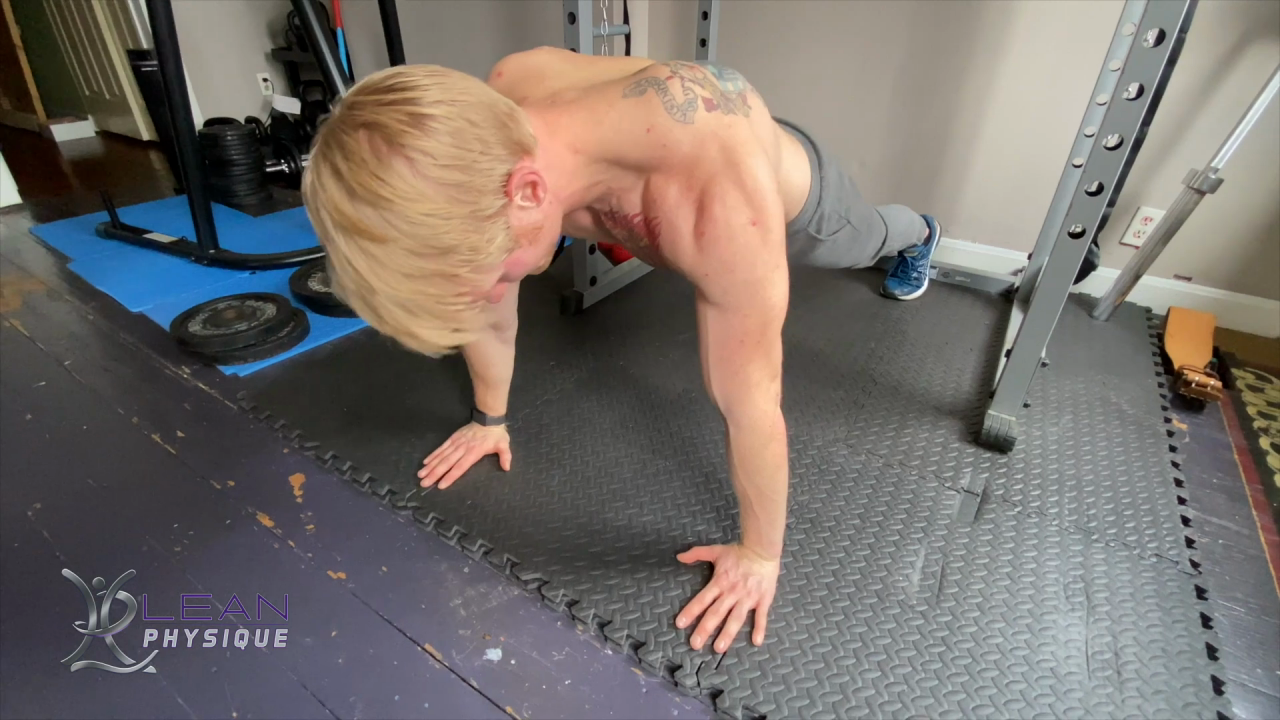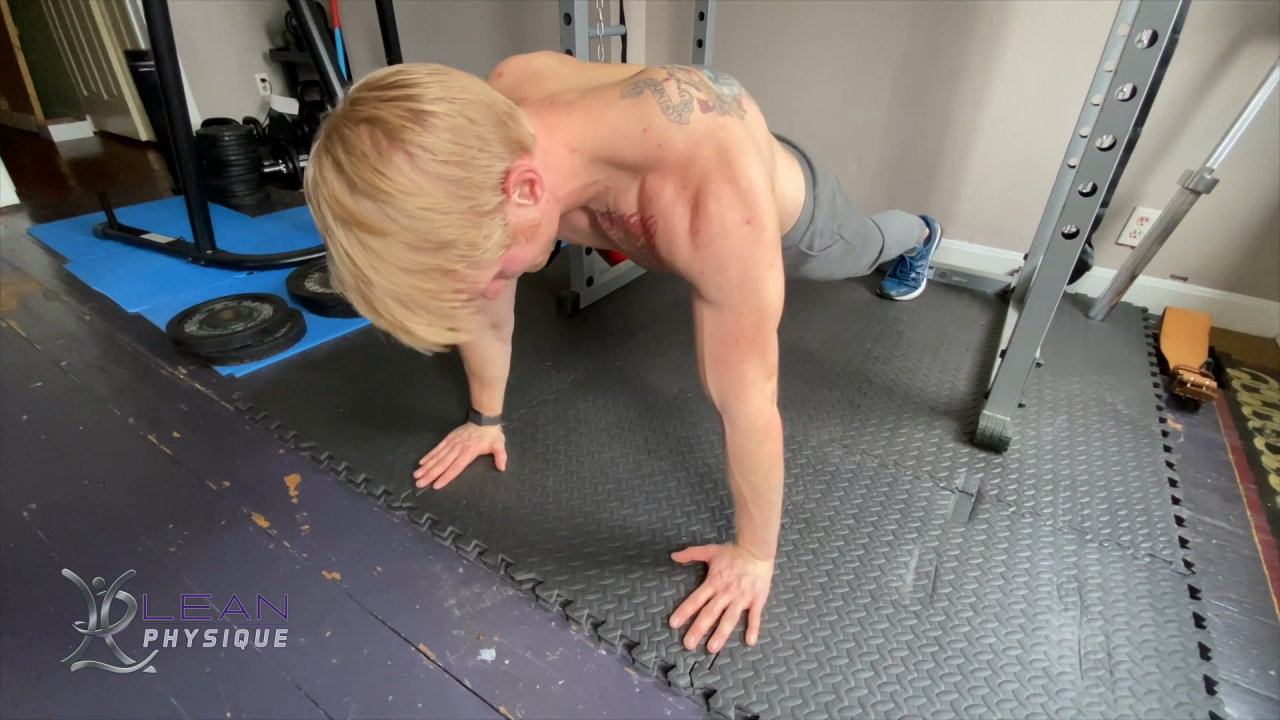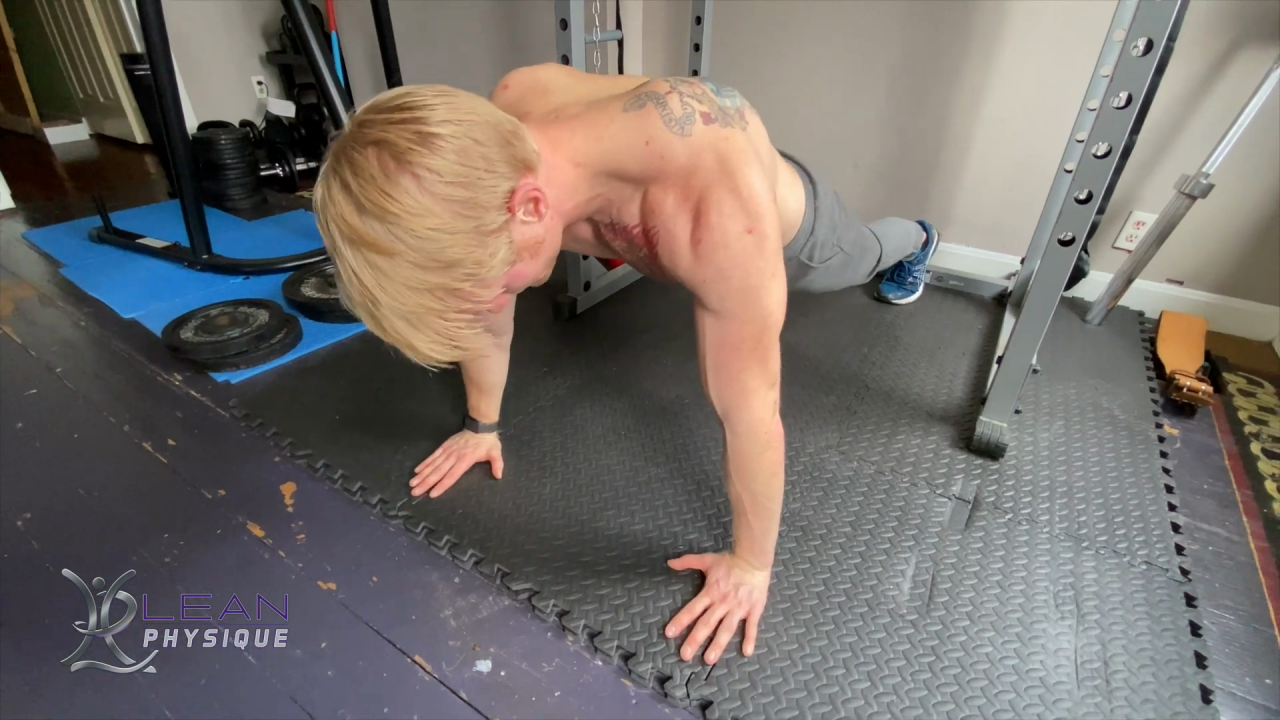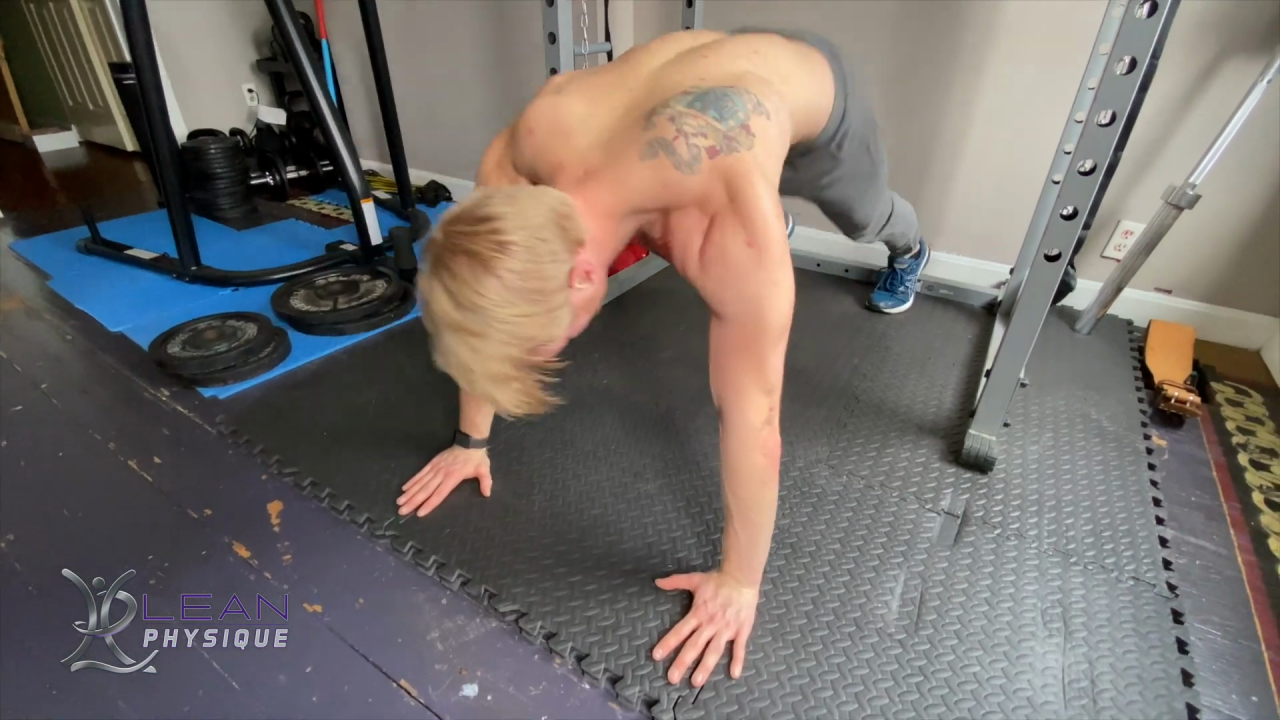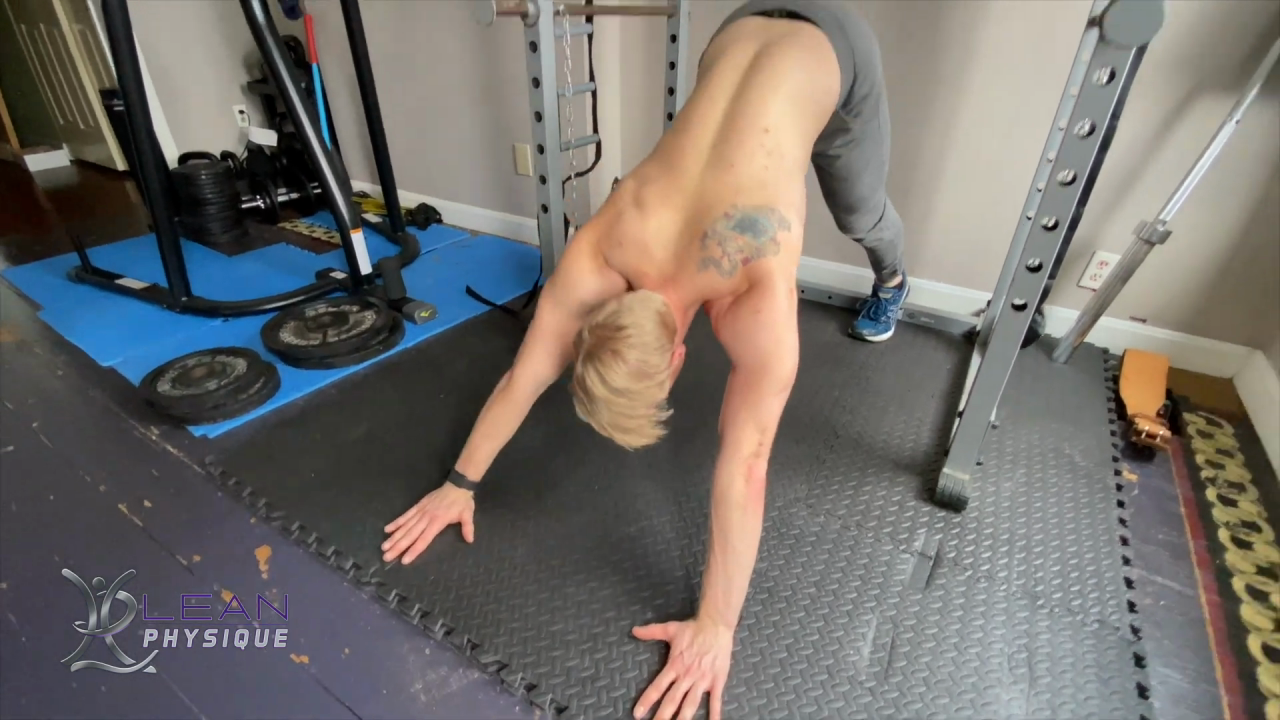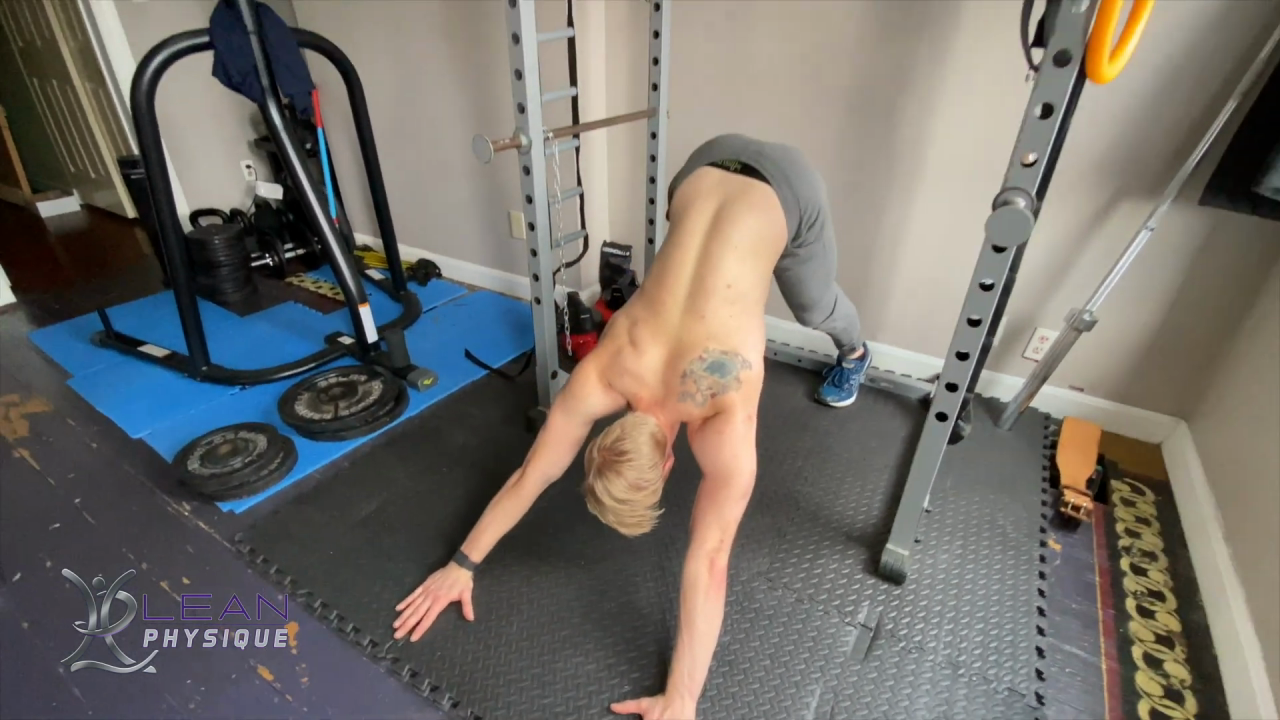
dt=0.5s
person 1, frame 1
left shoulder: (713, 196)
right shoulder: (480, 134)
left elbow: (750, 405)
right elbow: (486, 311)
left wrist: (759, 555)
right wrist: (490, 418)
left hip: (794, 200)
left knee: (864, 244)
left ankle: (916, 233)
person 1, frame 2
left shoulder: (706, 197)
right shoulder: (481, 147)
left elbow: (747, 405)
right elbow: (485, 311)
left wrist: (754, 556)
right wrist: (485, 419)
left hip: (786, 217)
left knee: (862, 246)
left ankle: (916, 233)
person 1, frame 3
left shoulder: (712, 207)
right shoulder: (490, 150)
left elbow: (751, 412)
right elbow: (486, 318)
left wrist: (751, 565)
right wrist: (482, 426)
left hip: (786, 229)
right hip: (679, 224)
left knee: (860, 254)
left ankle: (915, 239)
person 1, frame 4
left shoulder: (731, 230)
right shoulder: (514, 162)
left elbow: (750, 414)
right elbow: (497, 320)
right wrist: (471, 439)
left hip: (817, 109)
right hip: (750, 74)
left knee: (867, 218)
left ankle: (907, 250)
person 1, frame 5
left shoulder: (754, 297)
right shoulder: (600, 255)
left elbow: (745, 462)
right elbow: (523, 378)
right wrist: (460, 484)
left knee: (859, 215)
left ankle: (890, 283)
person 1, frame 6
left shoulder: (722, 419)
right shoulder: (601, 377)
left elbow: (708, 557)
right elbow: (532, 474)
right wrist: (461, 564)
left hip: (784, 187)
right hip: (713, 168)
left knee: (814, 307)
left ankle: (852, 351)
